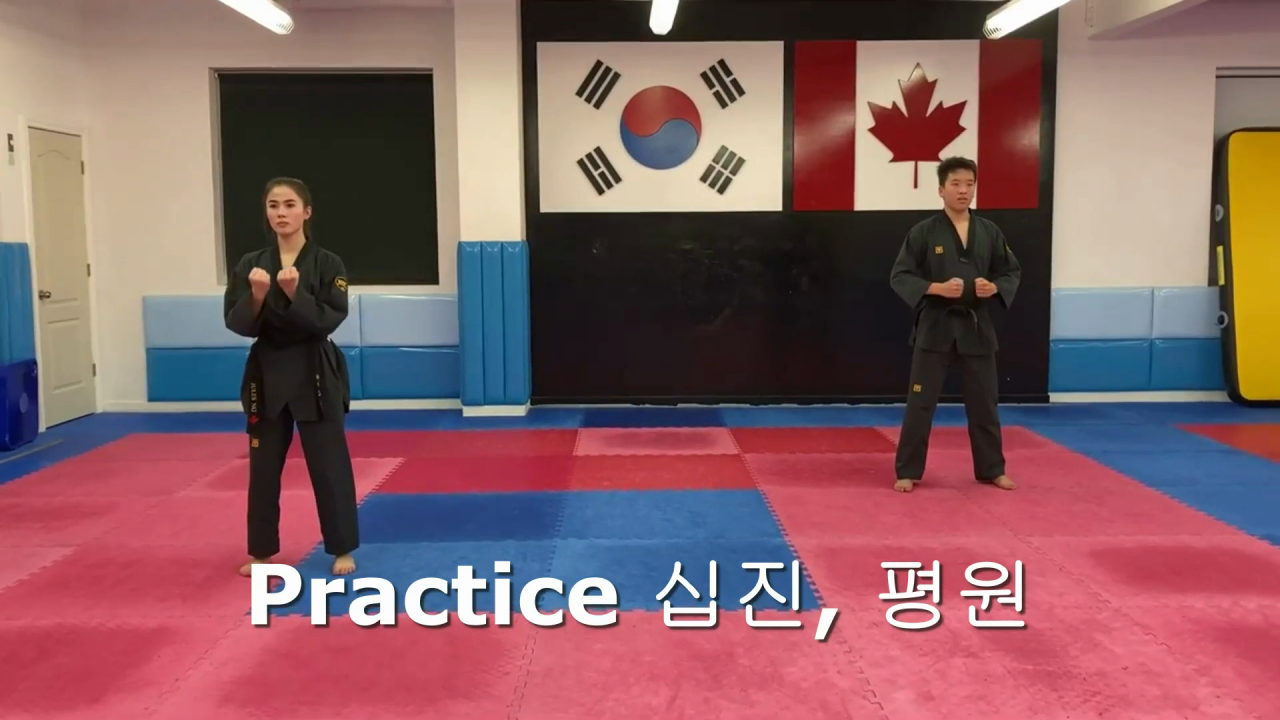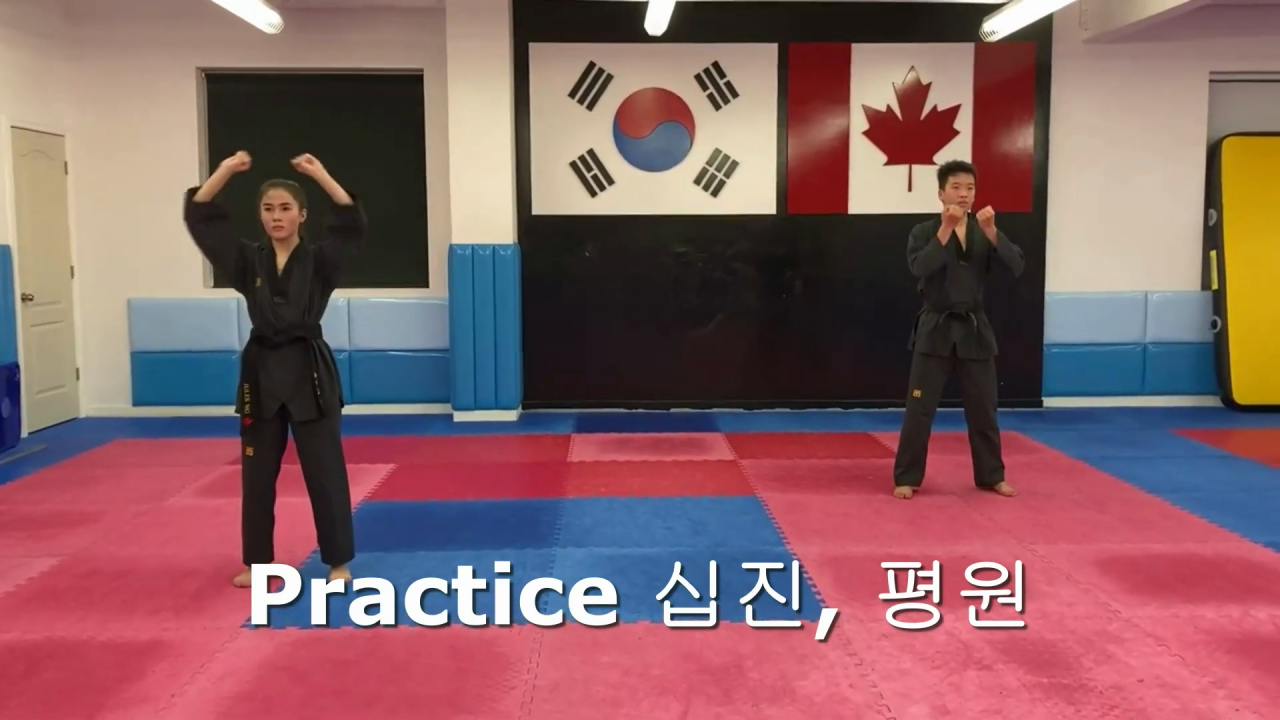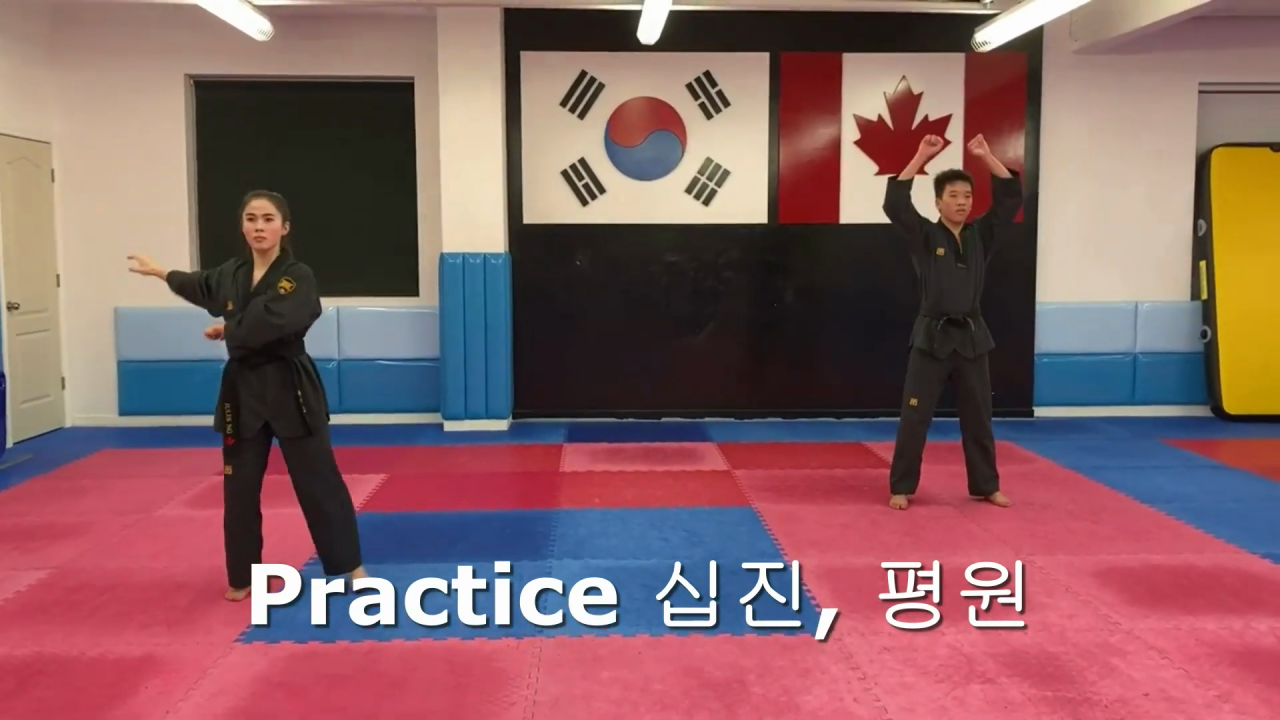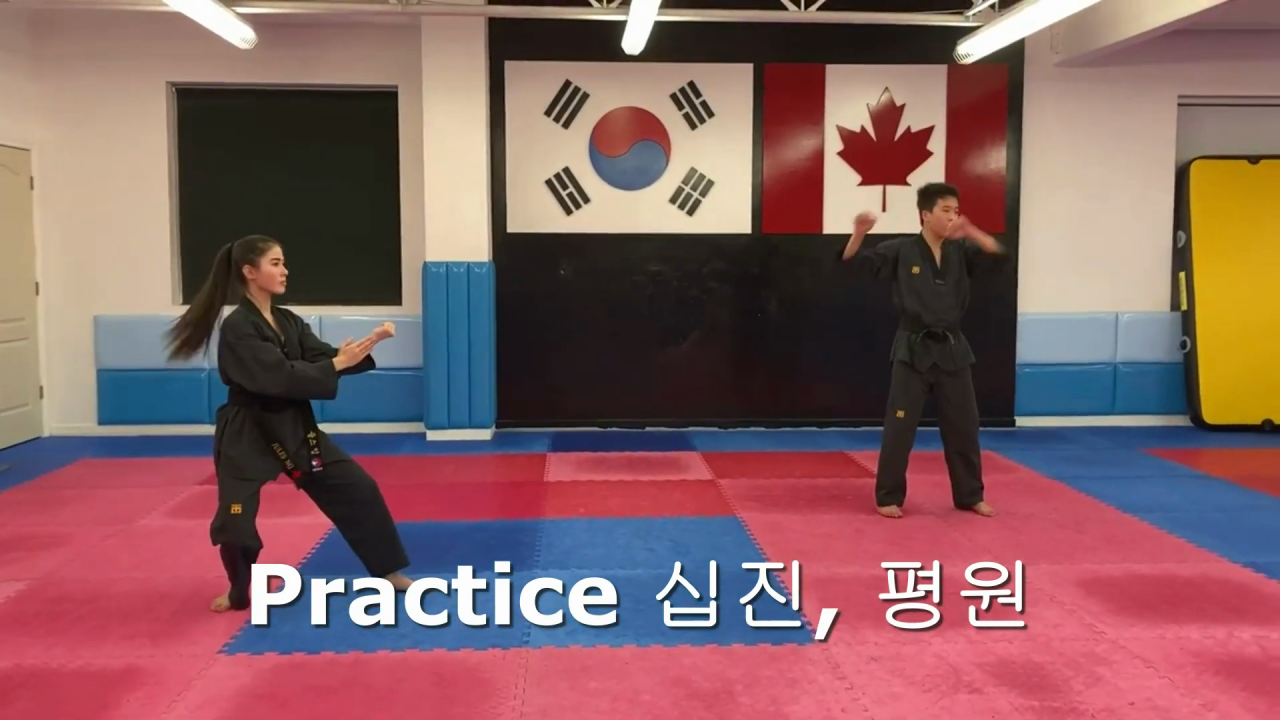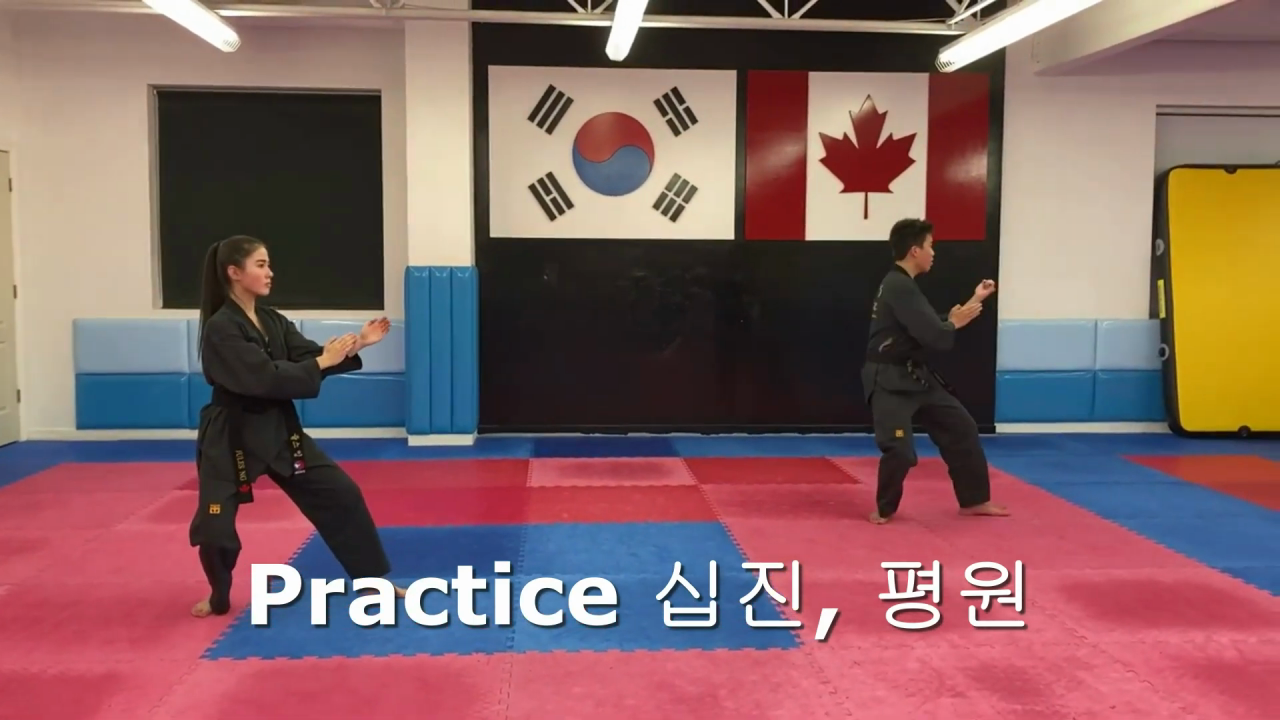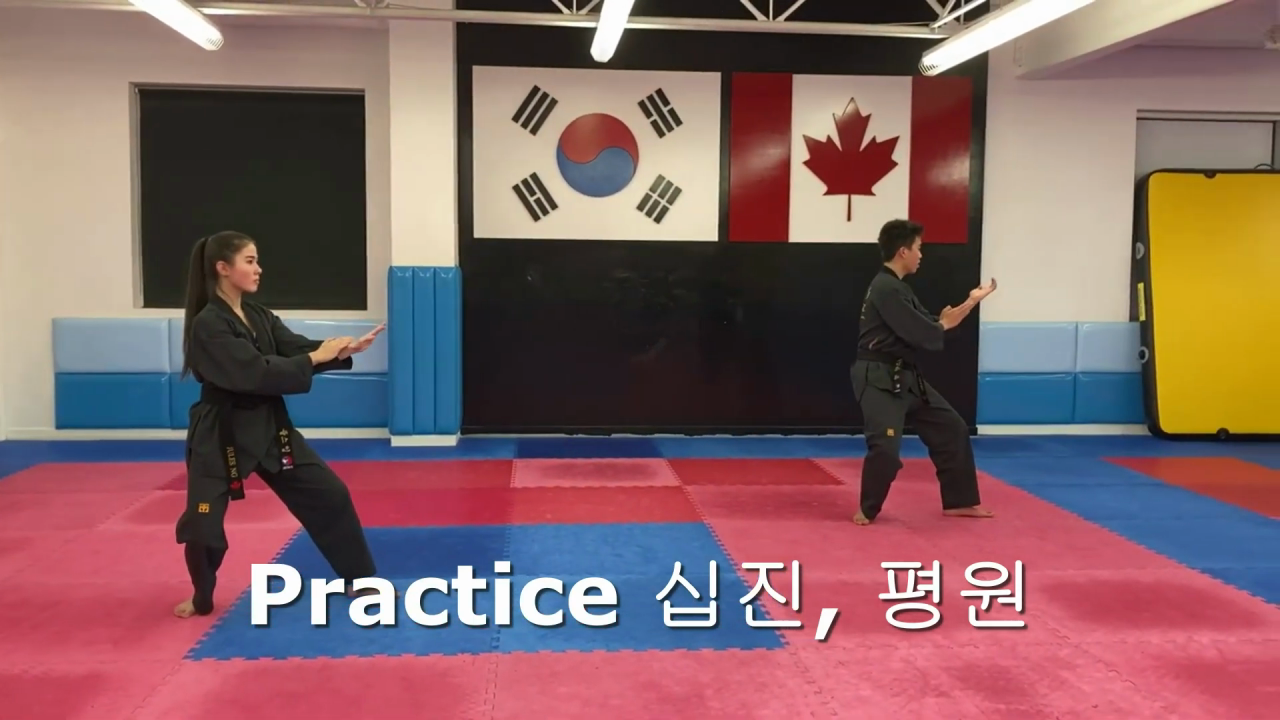
dt=0.7s
person 1, frame 1
left shoulder: (327, 263)
right shoulder: (251, 264)
left elbow: (331, 317)
right elbow: (237, 322)
left wrist: (295, 294)
right wrist: (255, 297)
left hip: (315, 370)
right hip: (267, 370)
left knee: (329, 463)
right knee: (264, 465)
left ankle: (342, 549)
right ankle: (261, 550)
person 1, frame 2
left shoulder: (319, 259)
right shoulder: (247, 260)
left elbow: (351, 224)
right elbow: (201, 218)
left wrist: (321, 175)
right wrist: (224, 172)
left hip: (310, 371)
right hip: (262, 372)
left knee: (325, 470)
right knee: (258, 473)
left ankle: (338, 561)
right ankle: (257, 560)
person 1, frame 3
left shoulder: (298, 278)
right shoulder: (228, 275)
left elbow: (268, 324)
right elbow: (195, 285)
left wrist: (222, 328)
right wrist: (154, 268)
left hip: (291, 387)
right hip: (242, 389)
left knee: (318, 478)
right knee: (239, 489)
left ankle: (350, 566)
right ankle: (243, 577)
person 1, frame 4
left shoulder: (289, 321)
right shoulder: (237, 329)
left elbow: (323, 361)
right elbow: (282, 378)
left wrist: (366, 344)
right wrist: (338, 363)
left hip: (295, 428)
right hip: (247, 435)
left knee: (359, 489)
right knee: (235, 525)
left ankle: (389, 572)
right ankle: (238, 591)
person 1, frame 5
left shoulder: (273, 321)
right shoulder: (221, 328)
left elbow: (310, 357)
right elbow: (265, 378)
left wrist: (356, 344)
right wrist: (323, 361)
left hip: (279, 429)
right hip: (231, 435)
left knee: (341, 494)
right knee: (215, 524)
left ankle: (371, 578)
right ankle: (219, 596)
person 1, frame 6
left shoulder: (259, 317)
right shoulder: (208, 325)
left elbow: (296, 350)
right elbow: (255, 373)
left wrist: (344, 350)
right wrist: (315, 358)
left hip: (269, 425)
right hip: (222, 432)
left knee: (328, 493)
right knee: (203, 523)
left ankle: (357, 579)
right ankle: (202, 596)
person 2, frame 1
left shoulder: (990, 232)
right shoulder: (924, 232)
left elbow: (1013, 272)
right elbow: (899, 277)
left wrist: (995, 287)
right wrist: (936, 288)
left hip: (976, 325)
right hip: (936, 325)
left knee: (984, 402)
right knee: (921, 402)
left ankle: (991, 470)
right ankle: (908, 472)
person 2, frame 2
left shoulder: (986, 230)
right shoulder: (924, 232)
left elbow: (1016, 266)
right elbow: (919, 268)
left wrist: (991, 234)
right wrist: (945, 231)
left hip: (975, 328)
right hip: (935, 329)
left knee: (983, 408)
right knee: (920, 408)
left ankle: (991, 476)
right ankle: (907, 478)
person 2, frame 3
left shoulder: (981, 235)
right shoulder: (923, 235)
left elbow: (1010, 197)
right elbow: (894, 203)
left wrist: (987, 157)
right wrist: (920, 157)
left hip: (971, 337)
right hip: (932, 337)
left knee: (978, 416)
right knee: (915, 417)
left ankle: (986, 485)
right ankle: (902, 487)
person 2, frame 4
left shoulder: (962, 251)
right shoulder: (900, 251)
left elbow: (1002, 254)
right elbow: (852, 262)
left wrist: (971, 233)
right wrist: (859, 232)
left hip: (952, 349)
right hip: (913, 349)
left knee: (964, 426)
right knee: (900, 426)
left ankle: (970, 496)
right ankle: (888, 498)
person 2, frame 5
left shoulder: (905, 286)
right shoulder: (898, 287)
left elbow: (934, 327)
right elbow: (935, 335)
left wrist: (975, 301)
right wrist: (955, 323)
left hip: (914, 377)
right hip: (888, 379)
left knee: (961, 429)
right knee: (900, 448)
left ankle: (973, 500)
right ankle: (885, 507)
person 2, frame 6
left shoulder: (897, 287)
right shoulder: (886, 290)
left elbow: (927, 326)
right elbow: (923, 334)
left wrist: (972, 301)
right wrist: (945, 324)
left hip: (905, 377)
right hip: (879, 379)
left knee: (951, 430)
right knee: (885, 447)
left ankle: (959, 502)
right ankle: (867, 509)
